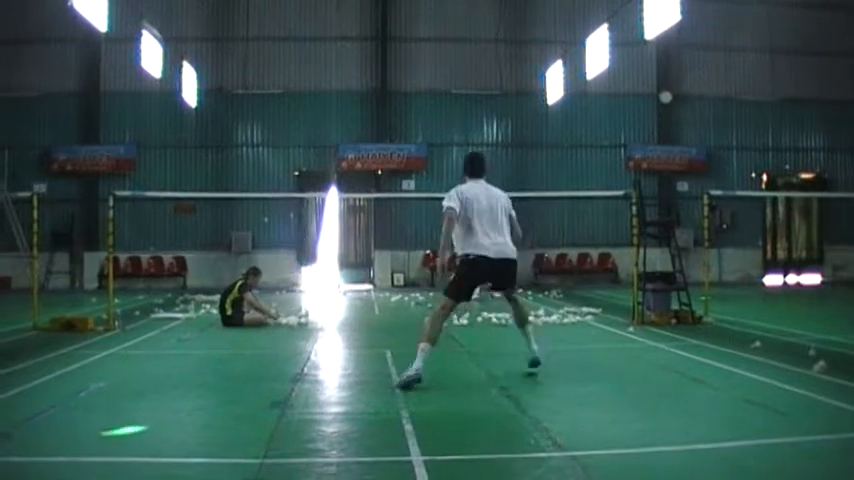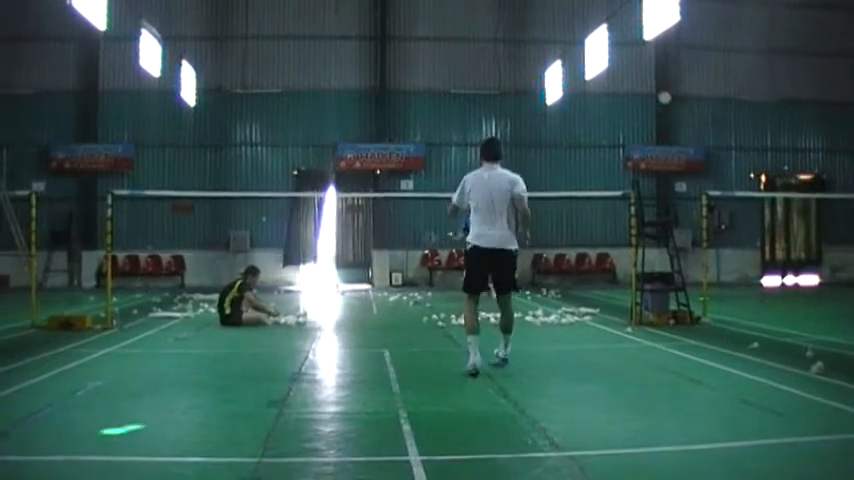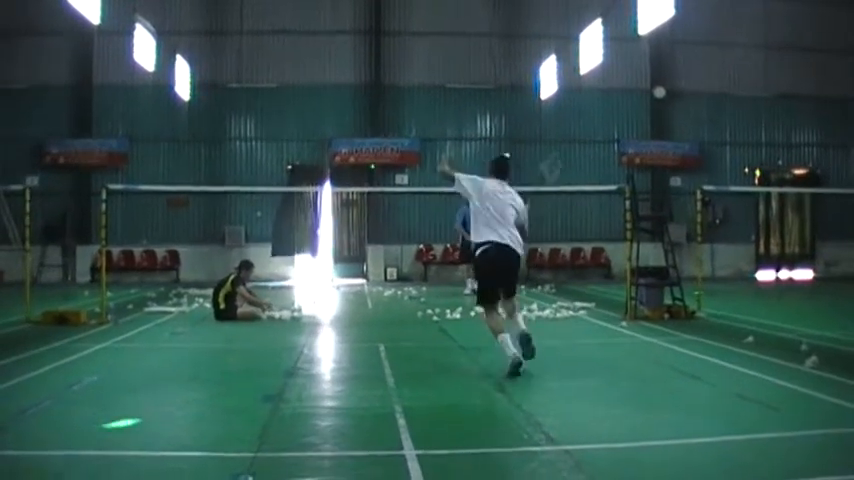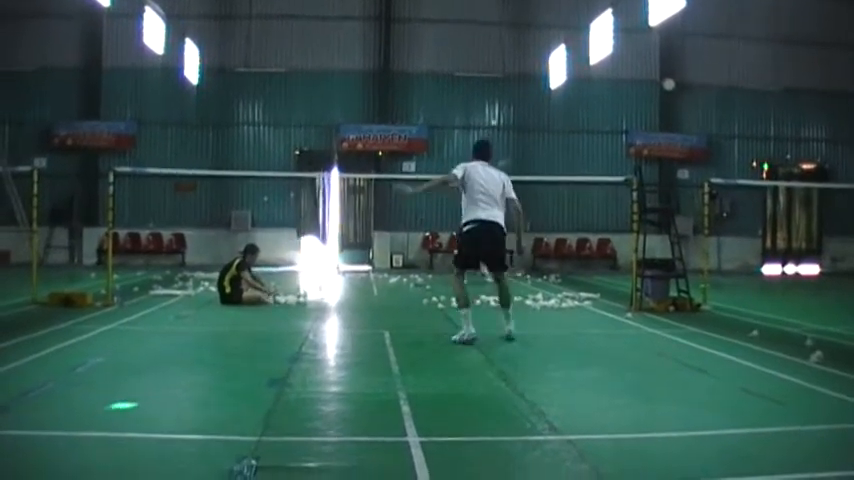
dt=0.7s
person 1, frame 1
left shoulder: (459, 192)
right shoulder: (500, 195)
left elbow: (450, 217)
right elbow: (517, 233)
left wrist: (444, 250)
left hip: (476, 257)
right hip: (506, 257)
left knee: (442, 310)
right knee: (512, 298)
left ankle: (418, 367)
right ankle: (532, 349)
person 1, frame 2
left shoulder: (470, 179)
right shoulder: (513, 179)
left elbow: (452, 211)
right elbow: (523, 210)
right wrist: (523, 230)
left hip: (477, 247)
right hip: (506, 248)
left knee: (471, 301)
right knee: (504, 301)
left ankle: (474, 358)
right ankle: (504, 352)
person 1, frame 3
left shoulder: (478, 184)
right shoulder: (515, 197)
left elbow: (445, 172)
right elbow: (523, 228)
left wrist: (443, 163)
left hip: (488, 249)
right hip: (513, 250)
left knee: (490, 309)
right knee: (508, 300)
left ankle: (513, 354)
right ankle: (521, 329)
person 1, frame 4
left shoulder: (466, 168)
right shoulder: (502, 176)
left elbow: (446, 180)
right elbow: (517, 208)
left wrist: (416, 190)
right wrist: (519, 239)
left hip: (474, 227)
right hip: (496, 228)
left knee: (458, 276)
right knee: (500, 278)
left ankle: (468, 330)
right ankle: (509, 327)
